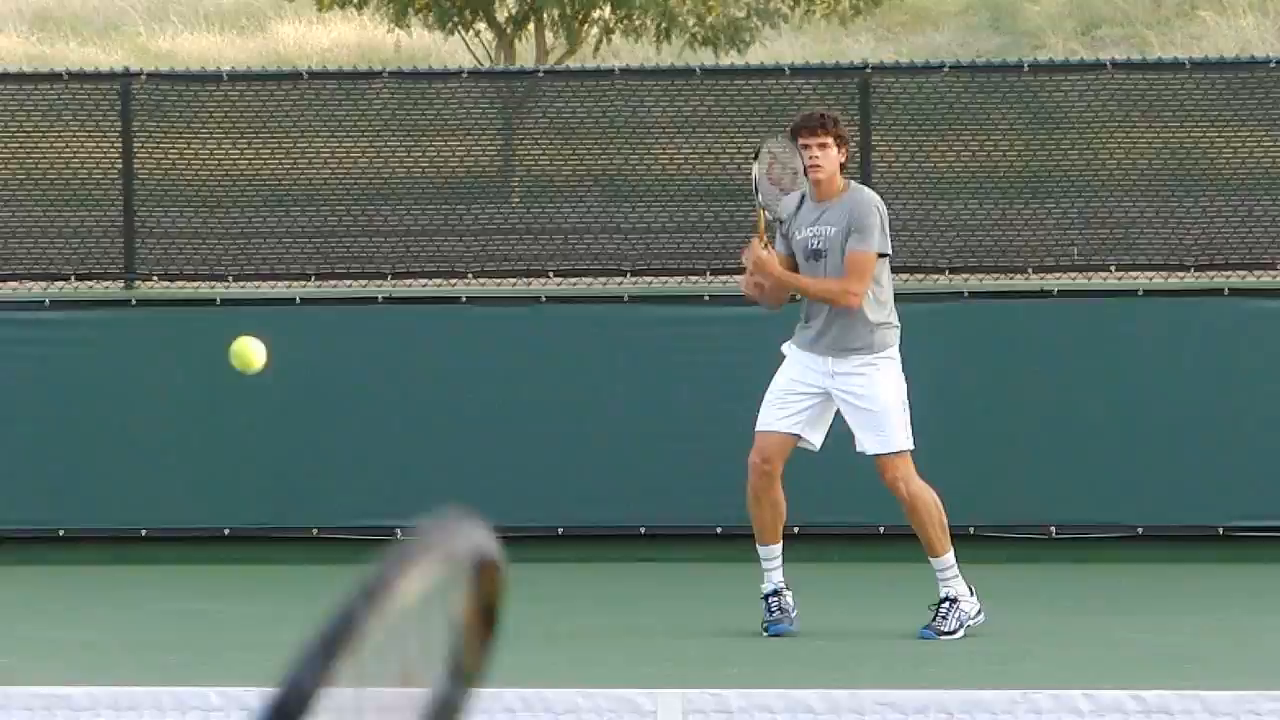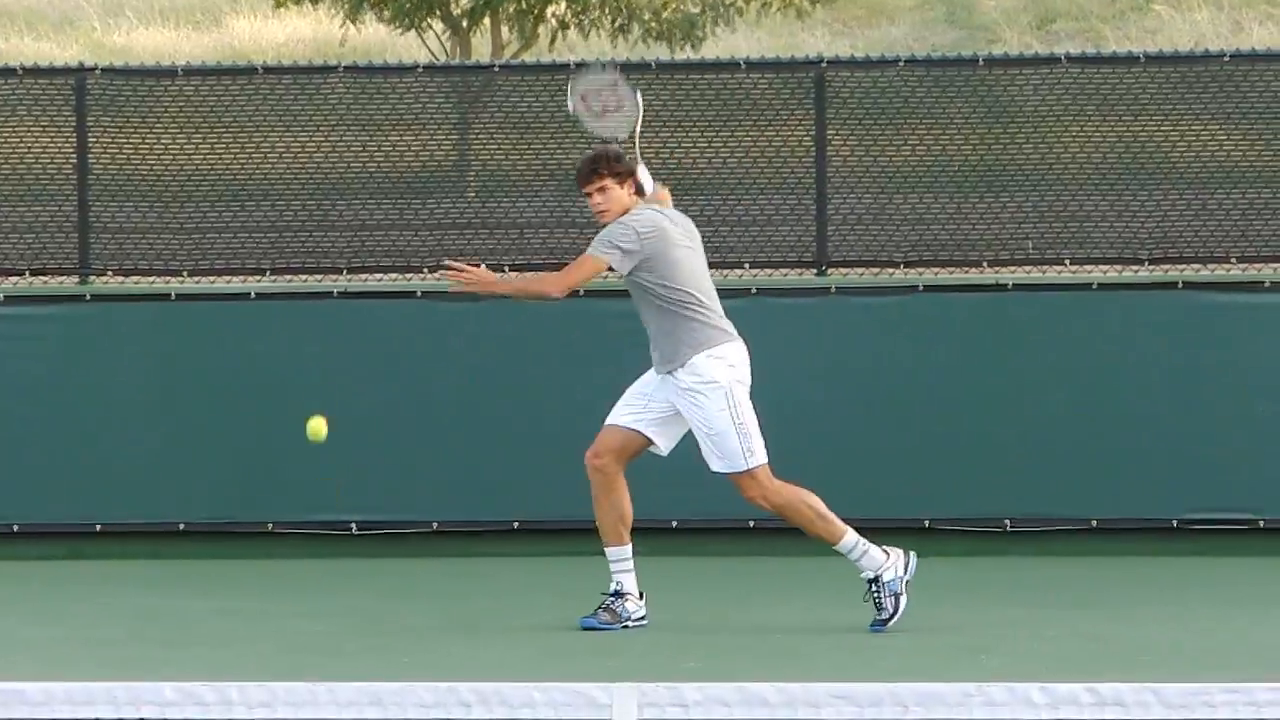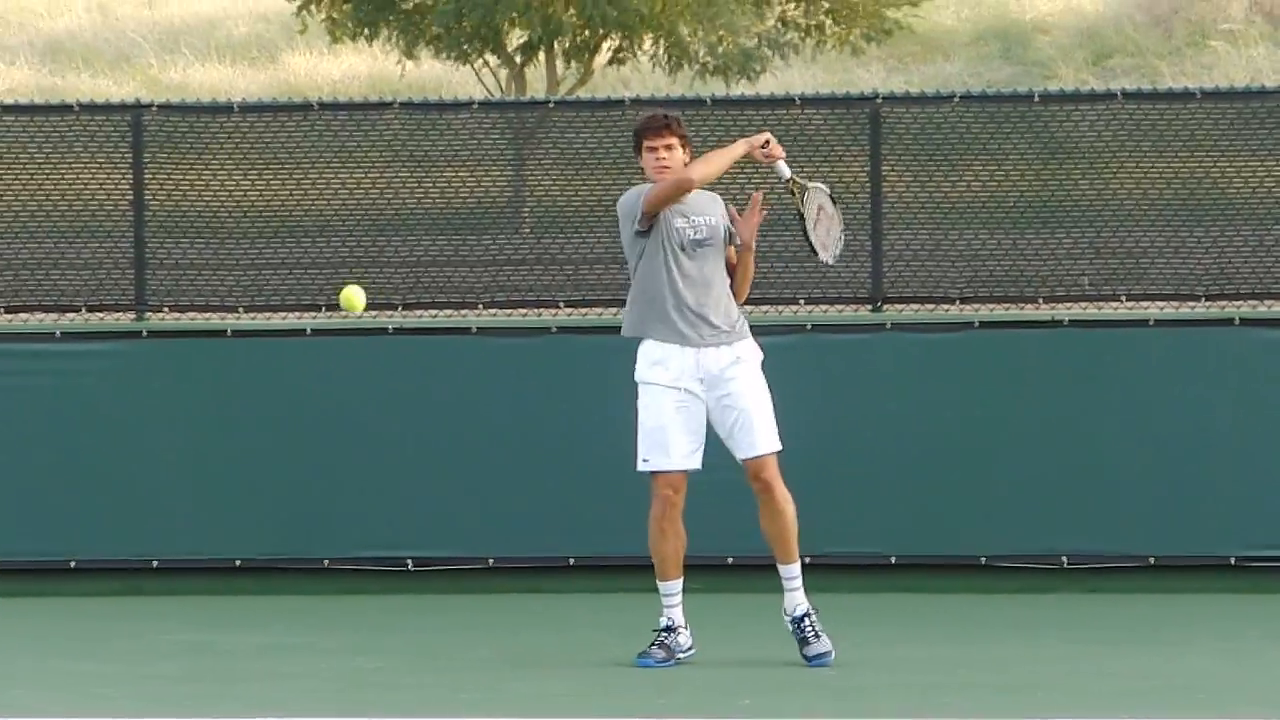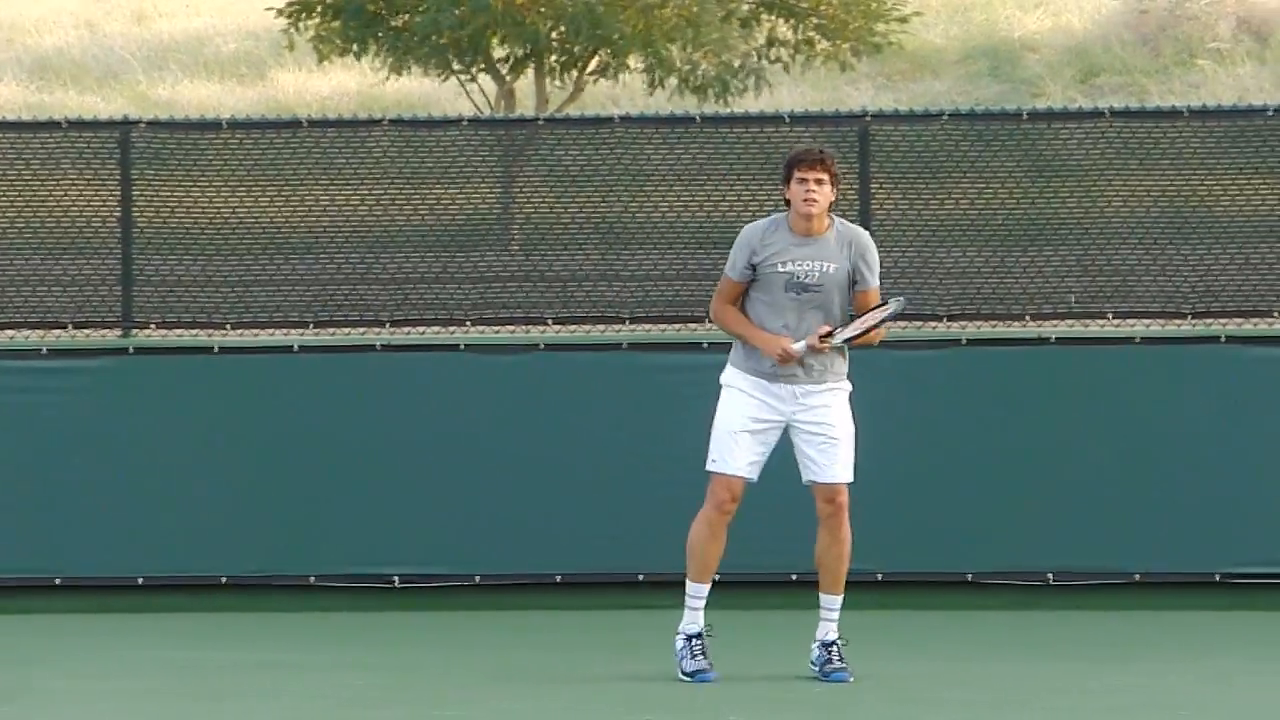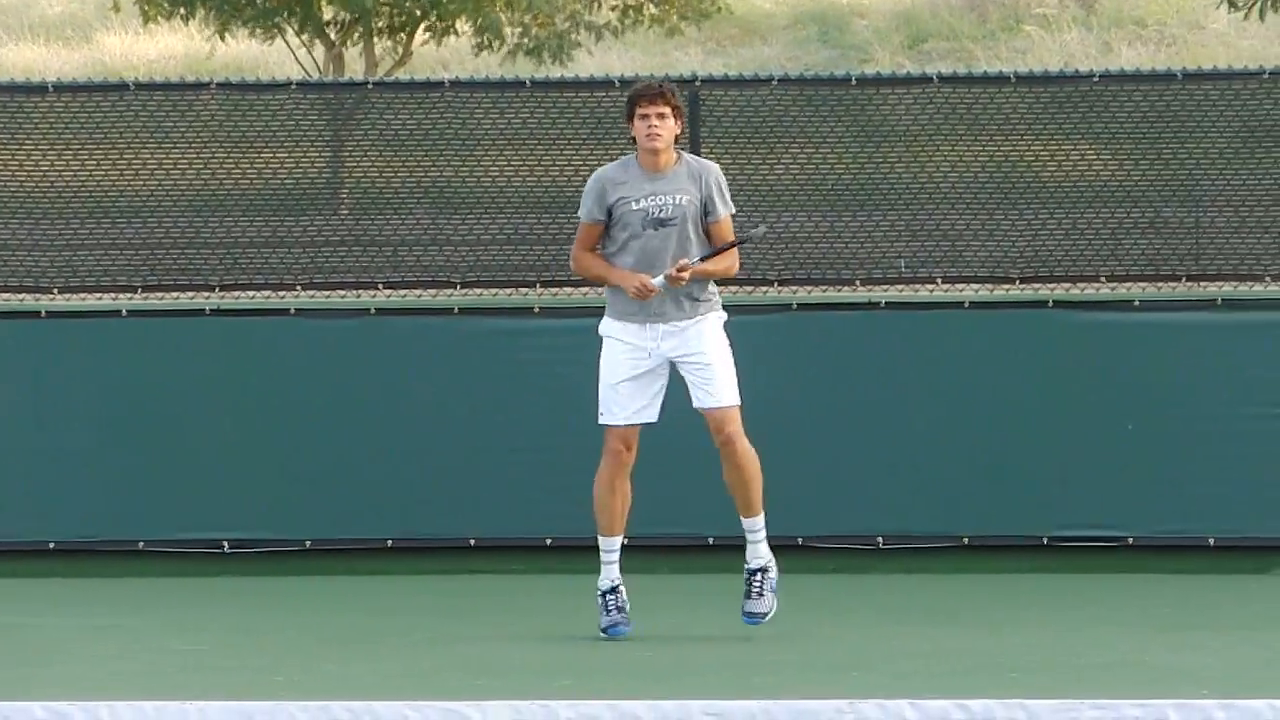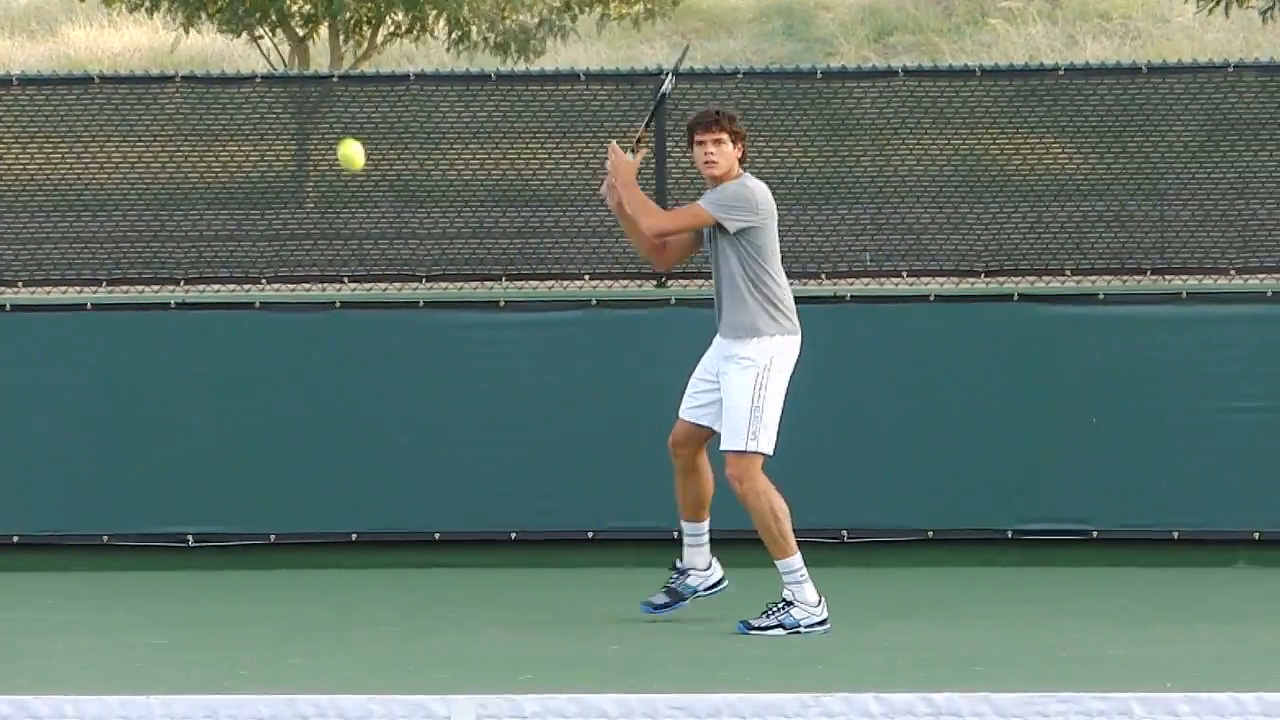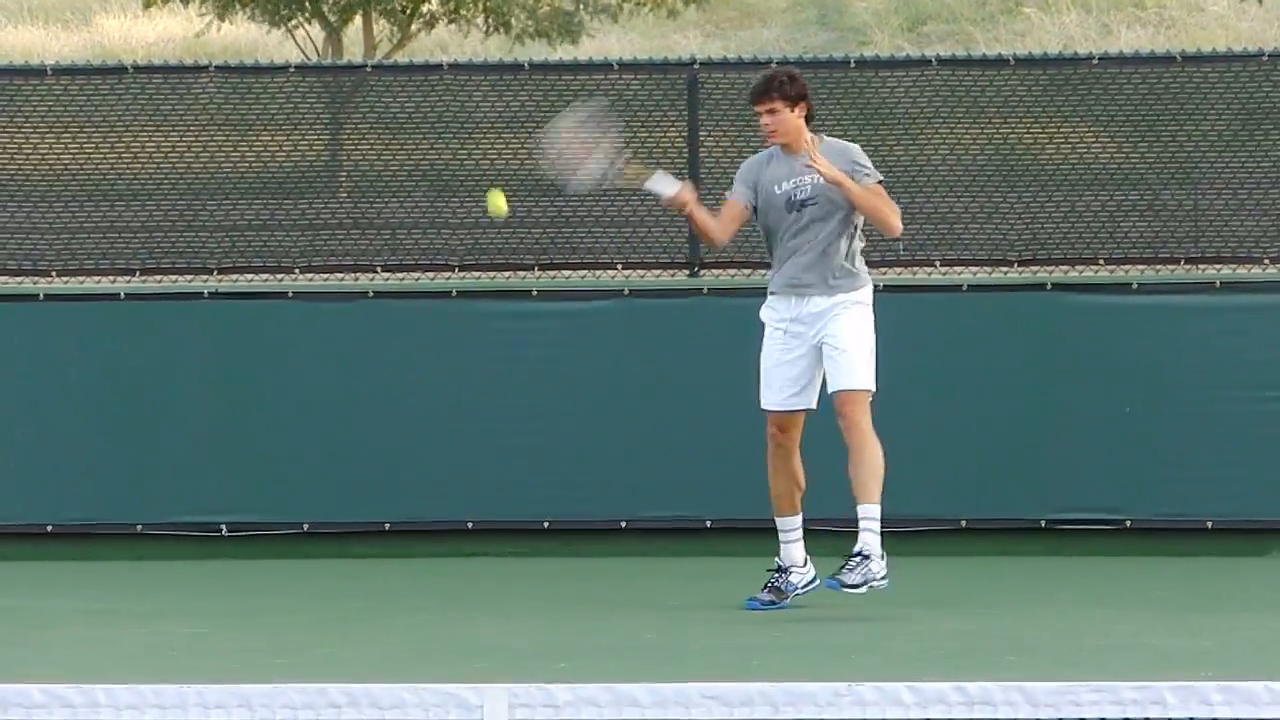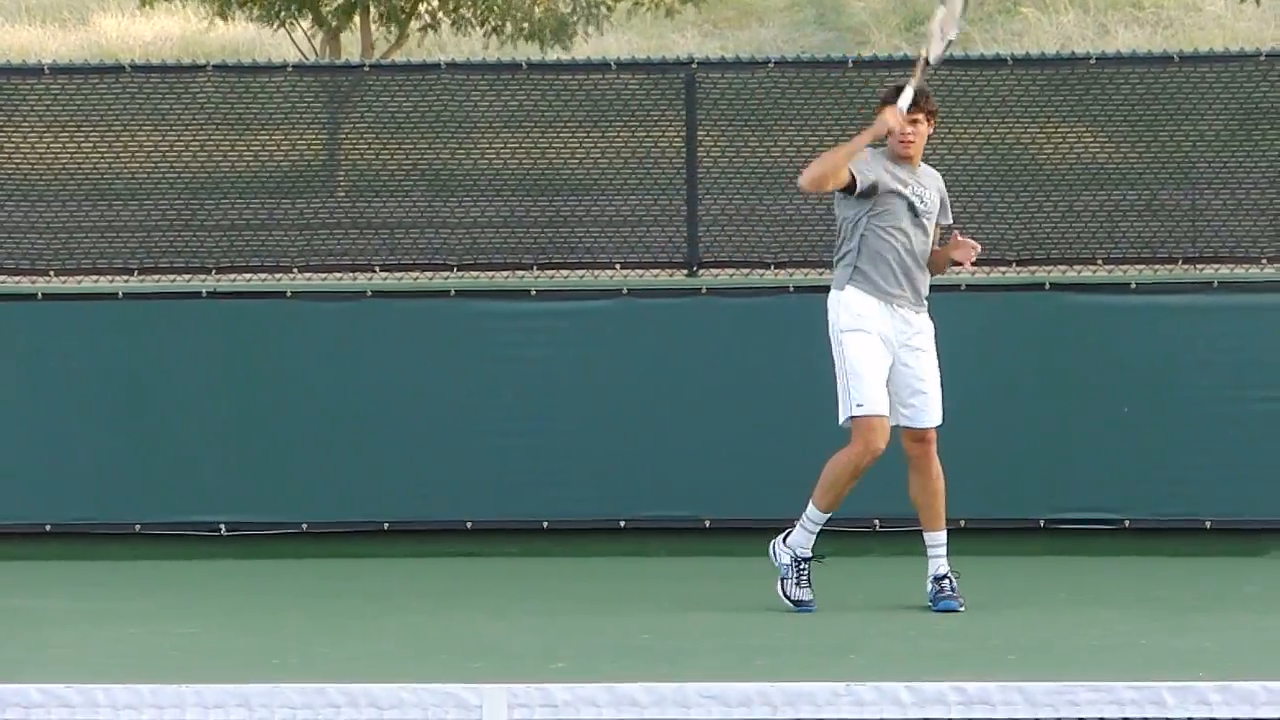
dt=0.7s
person 1, frame 1
left shoulder: (865, 206)
right shoulder: (793, 206)
left elbow: (852, 294)
right elbow: (775, 296)
left wrist: (782, 275)
right wrist: (759, 278)
left hip: (869, 359)
right hip: (807, 356)
left knee: (899, 477)
right knee: (762, 463)
left ankle: (958, 595)
right ankle: (776, 591)
person 1, frame 2
left shoulder: (632, 227)
right shoulder: (670, 218)
left elbow: (560, 284)
left wrist: (493, 284)
right wrist: (650, 182)
left hip: (709, 367)
right hip: (672, 371)
left knee: (759, 489)
right knee: (601, 459)
left ankle: (881, 563)
right ankle: (625, 596)
person 1, frame 3
left shoulder: (714, 203)
right shoulder: (634, 204)
right elbow: (695, 178)
left wrist: (746, 240)
right wrist: (747, 144)
left hip: (732, 356)
right hip: (667, 362)
left knee: (766, 477)
right knee: (667, 492)
left ankle: (797, 608)
right ankle: (674, 628)
person 1, frame 4
left shoulder: (856, 243)
right shoulder: (756, 237)
left elbow: (870, 325)
right elbow: (721, 307)
left wrist: (832, 338)
right wrist: (767, 341)
left hip: (823, 390)
right hip: (754, 384)
left knee: (834, 505)
right knee: (721, 500)
left ankle: (828, 639)
right ankle: (692, 628)
person 1, frame 5
left shoulder: (704, 175)
right shoulder: (605, 182)
left elbow: (729, 262)
right elbow: (581, 255)
left wrist: (691, 270)
right wrist: (619, 278)
left hip: (695, 323)
right hip: (629, 329)
left knee: (727, 433)
right knee: (617, 452)
left ankle: (759, 559)
right ankle: (610, 583)
person 1, frame 6
left shoulder: (746, 194)
right shoulder: (711, 202)
left elbow: (653, 225)
right elbow: (663, 254)
left wrist: (628, 181)
right wrist: (621, 203)
left hip: (762, 347)
right hip: (730, 343)
left knee: (742, 474)
right knee: (682, 444)
left ankle: (805, 601)
right ankle: (698, 567)
person 1, frame 7
left shoulder: (844, 154)
right shoulder: (756, 169)
left elbow: (891, 225)
right elbow: (720, 235)
left wrist: (840, 181)
right wrist: (689, 207)
left hip: (843, 302)
right hip: (786, 309)
left knee: (853, 413)
right knee: (780, 435)
left ankle: (868, 549)
right ankle: (792, 564)
person 1, frame 8
left shoulder: (934, 182)
right shoulder: (866, 165)
right elbow: (811, 180)
left wrist: (951, 251)
right wrist: (871, 130)
left hip: (912, 319)
right hip: (860, 312)
left knee: (923, 446)
right knee: (870, 439)
left ankle: (939, 571)
right ankle: (795, 545)
